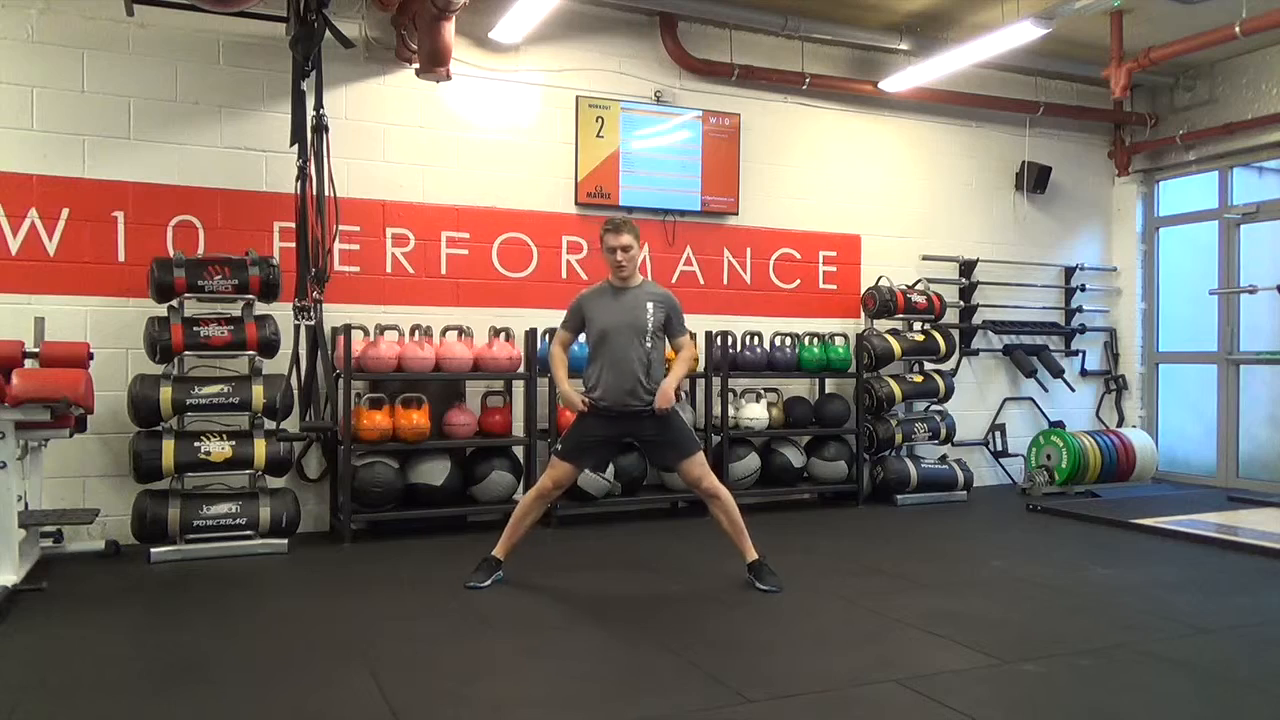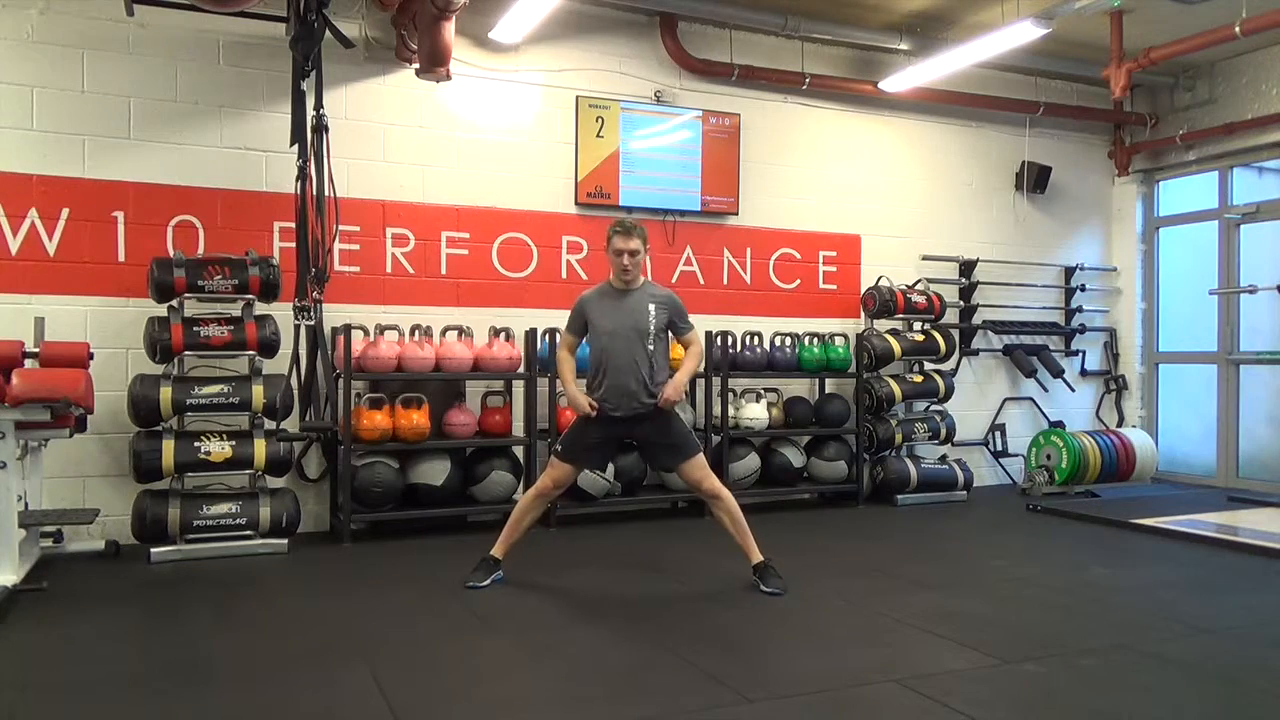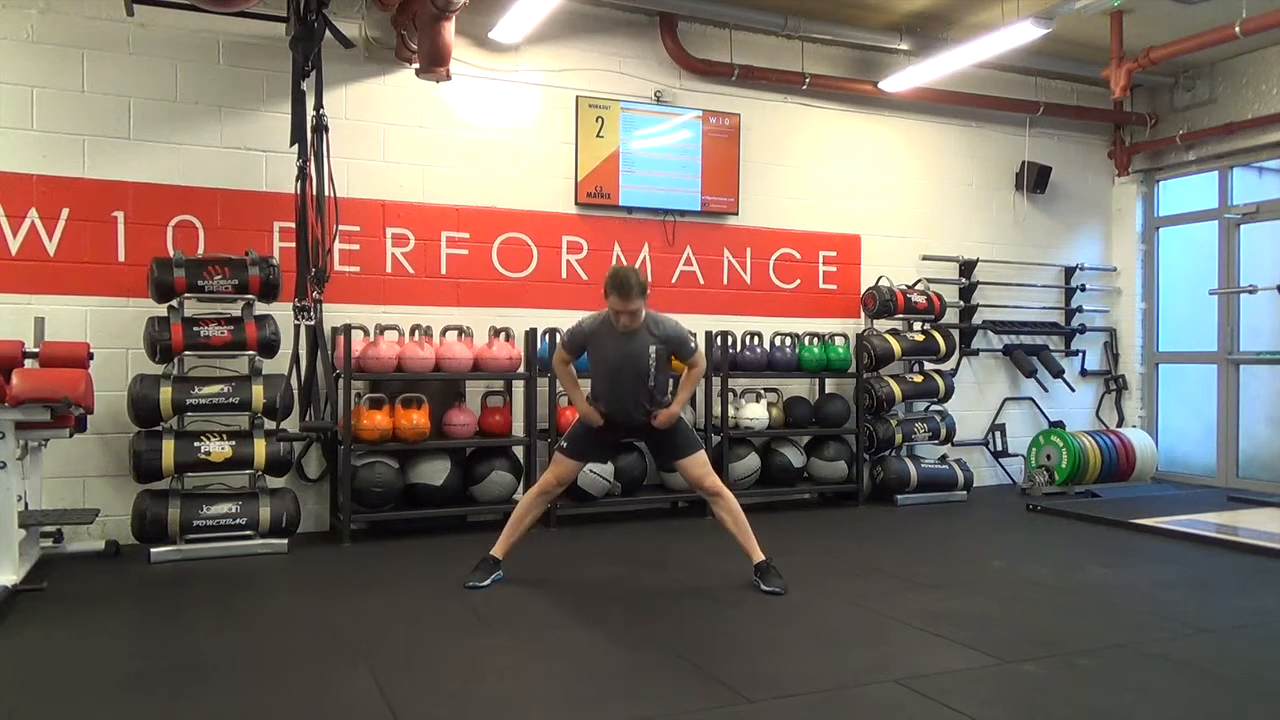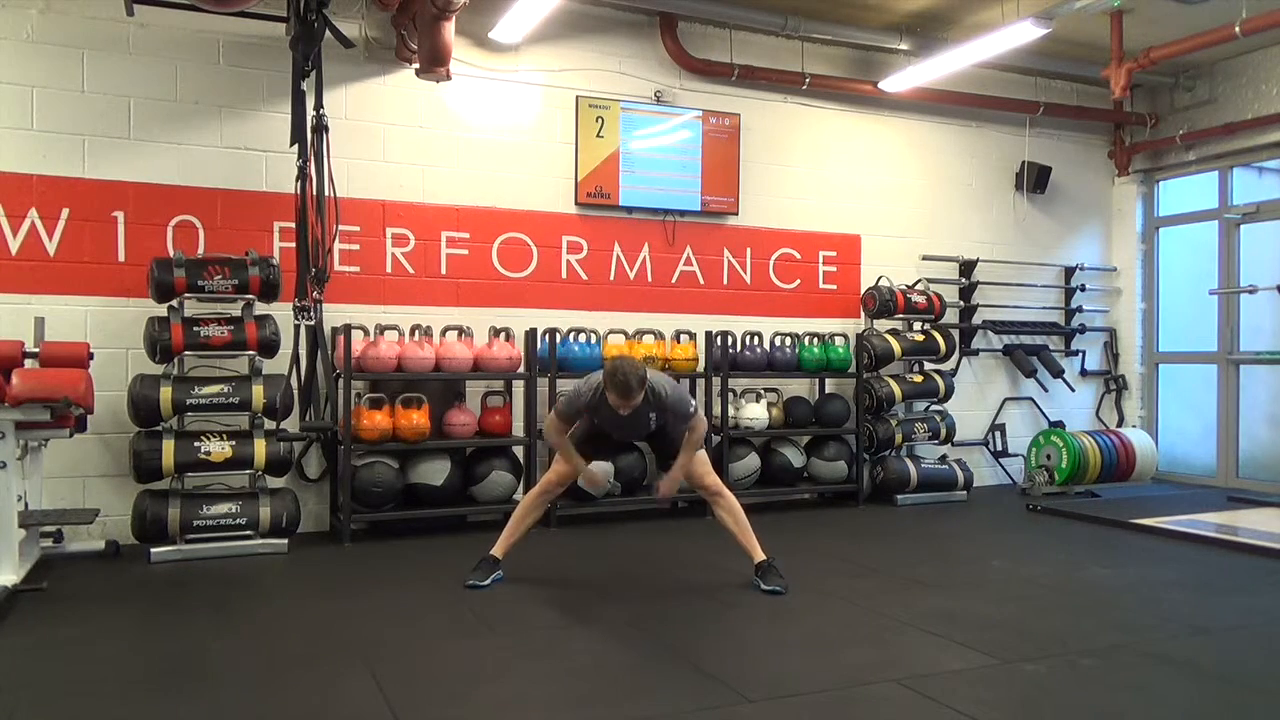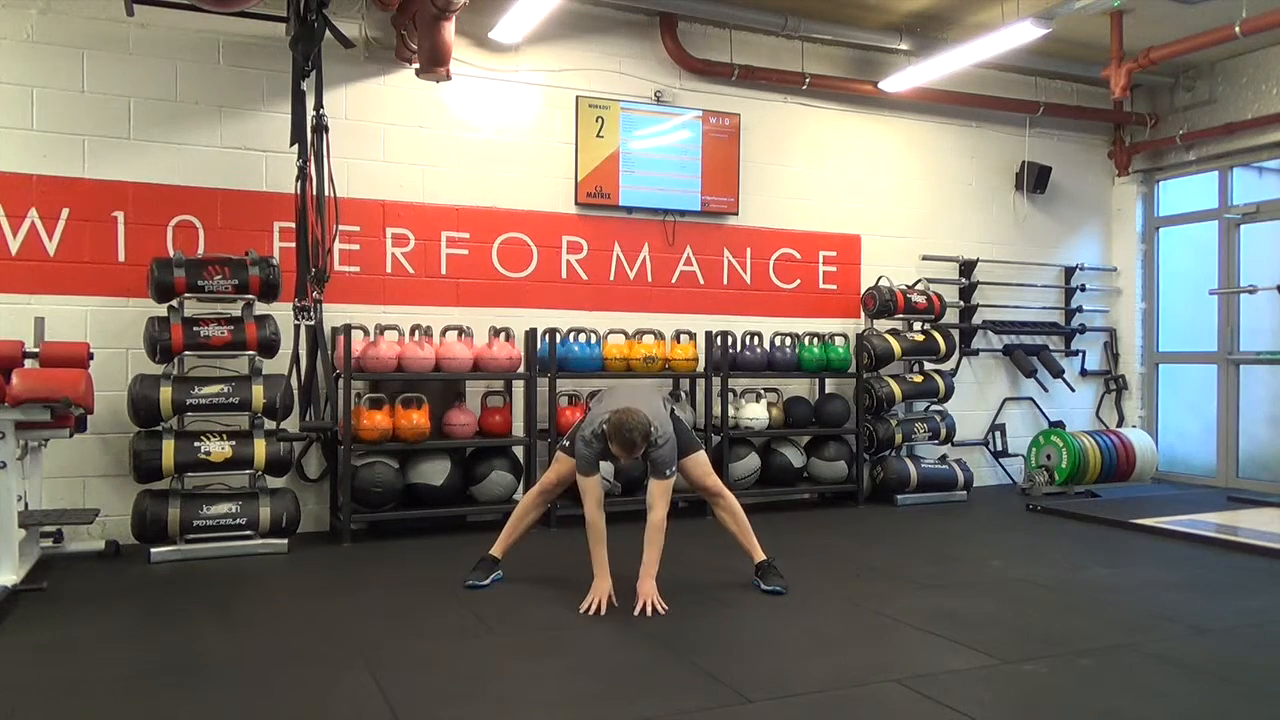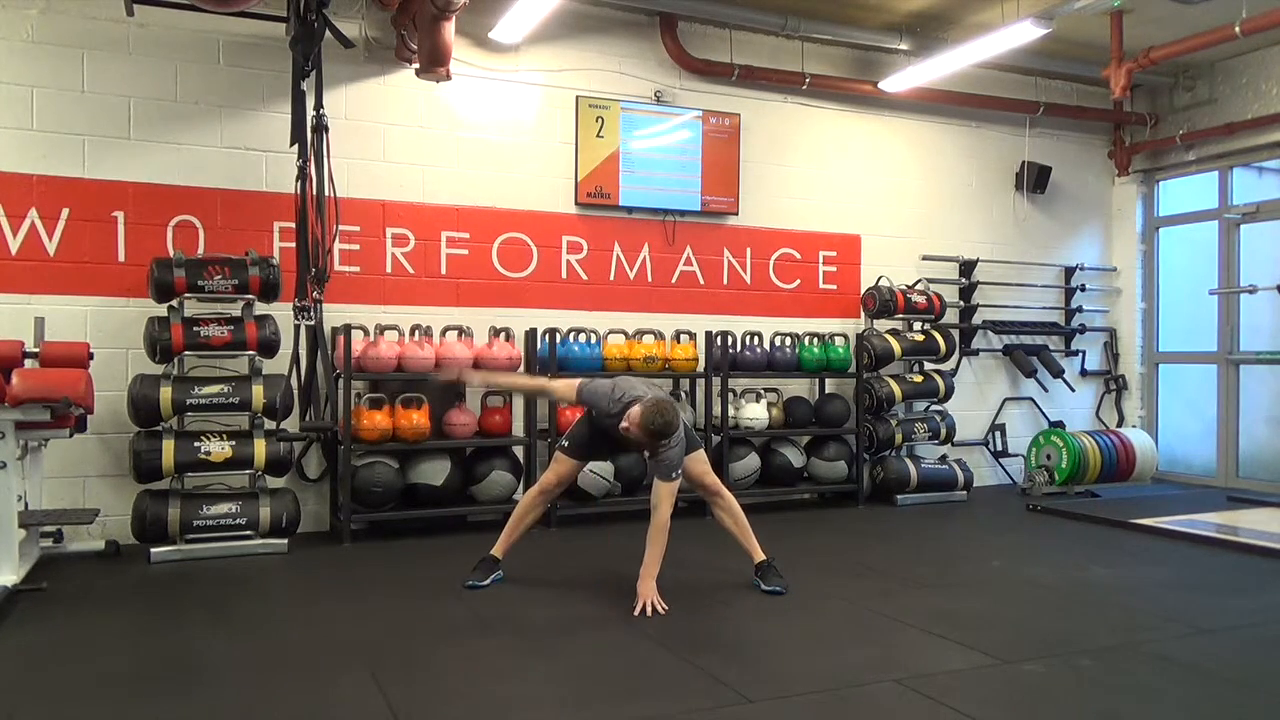
dt=0.7s
person 1, frame 1
left shoulder: (662, 299)
right shoulder: (587, 301)
left elbow: (686, 350)
right elbow: (558, 346)
left wrist: (670, 383)
right wrist: (565, 388)
left hip: (653, 412)
right hip: (600, 412)
left knee: (707, 485)
right knee: (548, 486)
left ankle: (754, 562)
right ankle: (495, 561)
person 1, frame 2
left shoulder: (665, 299)
right shoulder: (589, 301)
left elbow: (695, 346)
right elbow: (565, 349)
left wrist: (679, 380)
right wrist: (573, 391)
left hip: (654, 413)
right hip: (600, 414)
left knee: (709, 487)
right knee: (547, 486)
left ankle: (760, 564)
right ankle: (494, 560)
person 1, frame 3
left shoulder: (667, 330)
right shoulder: (588, 329)
left elbow: (697, 365)
right elbow: (560, 361)
left wrist: (675, 408)
right wrist: (582, 405)
left hip: (657, 418)
right hip: (603, 418)
left knee: (711, 486)
right knee: (549, 484)
left ankle: (761, 564)
right ankle: (495, 559)
person 1, frame 4
left shoulder: (667, 392)
right shoulder: (585, 393)
left elbow: (699, 426)
right elbow: (552, 428)
left wrist: (675, 475)
right wrist: (583, 470)
left hip: (659, 426)
right hip: (600, 426)
left knee: (711, 485)
right knee: (549, 484)
left ankle: (762, 563)
right ankle: (493, 559)
person 1, frame 5
left shoulder: (662, 437)
right shoulder: (590, 436)
left elbow: (657, 512)
right elbow: (593, 510)
left wrist: (648, 579)
right wrist: (601, 577)
left hip: (661, 412)
right hip: (603, 414)
left knee: (712, 487)
right knee: (549, 484)
left ankle: (763, 564)
right ankle: (492, 560)
person 1, frame 6
left shoulder: (671, 436)
right shoulder: (613, 397)
left elbow: (661, 515)
right elbow: (547, 387)
left wrist: (647, 581)
right wrist: (482, 377)
left hip: (659, 435)
right hip: (601, 427)
left knee: (710, 487)
right knee: (549, 484)
left ankle: (762, 563)
right ankle: (492, 559)
